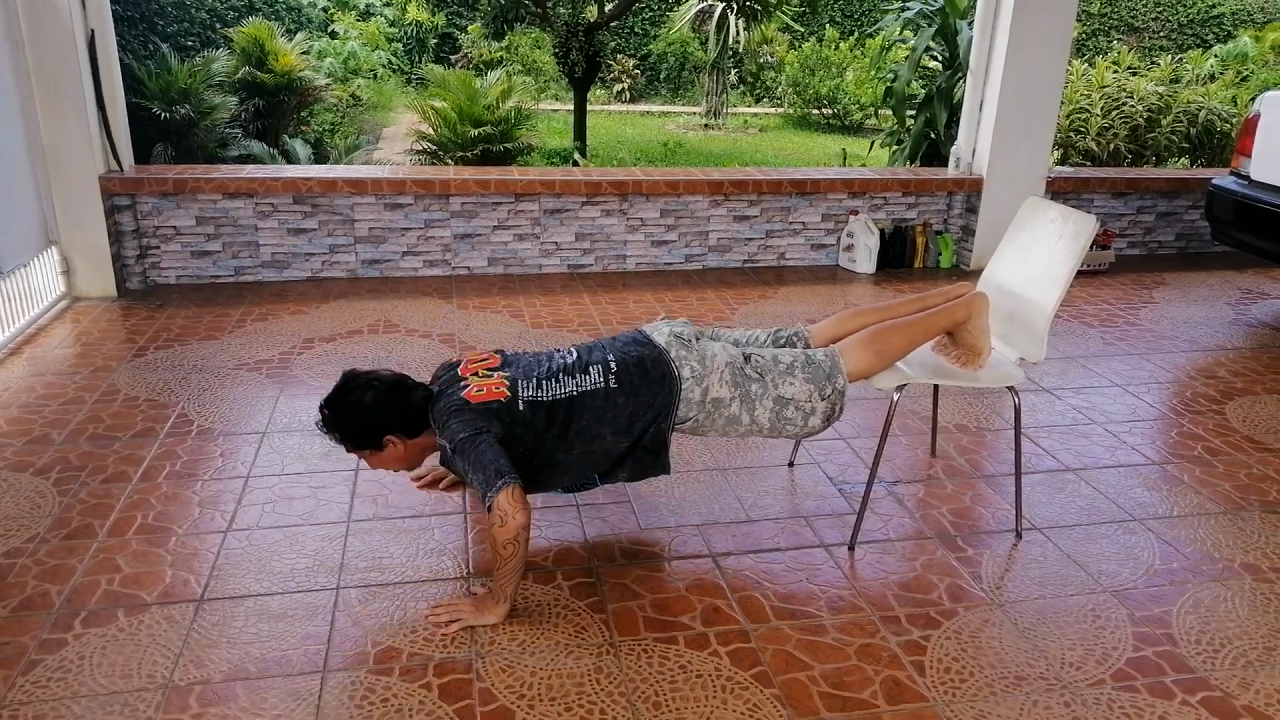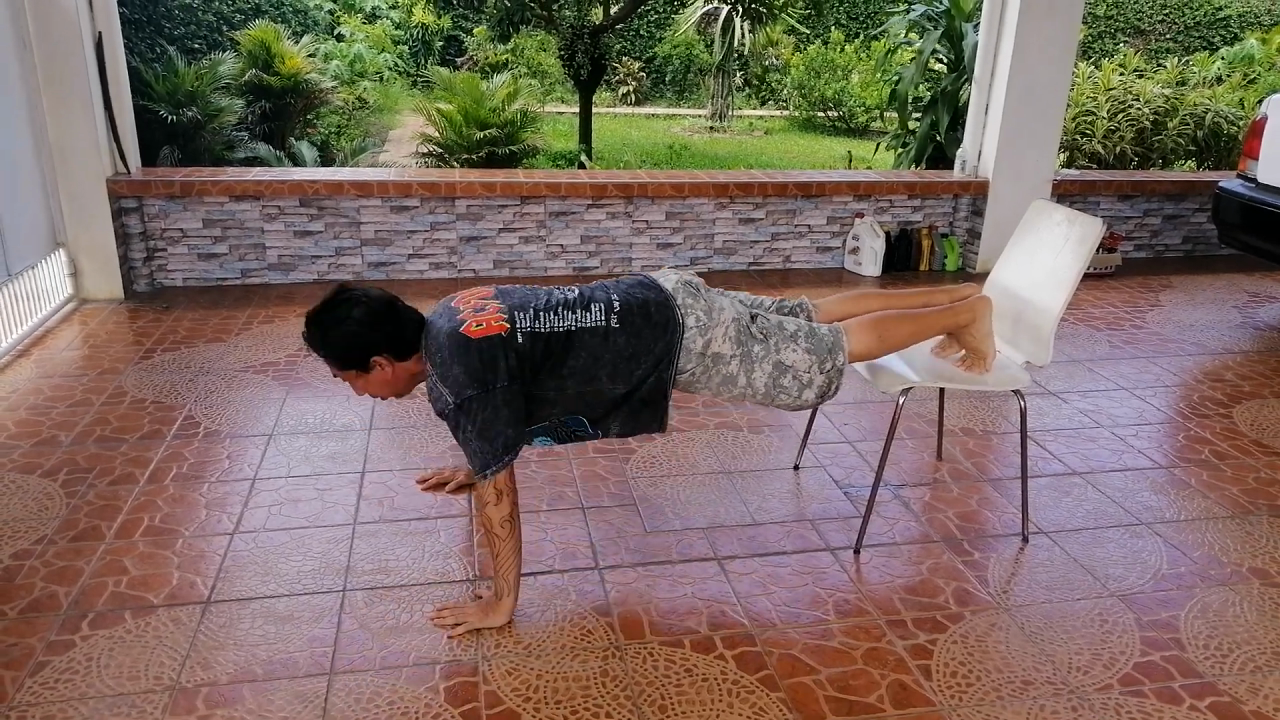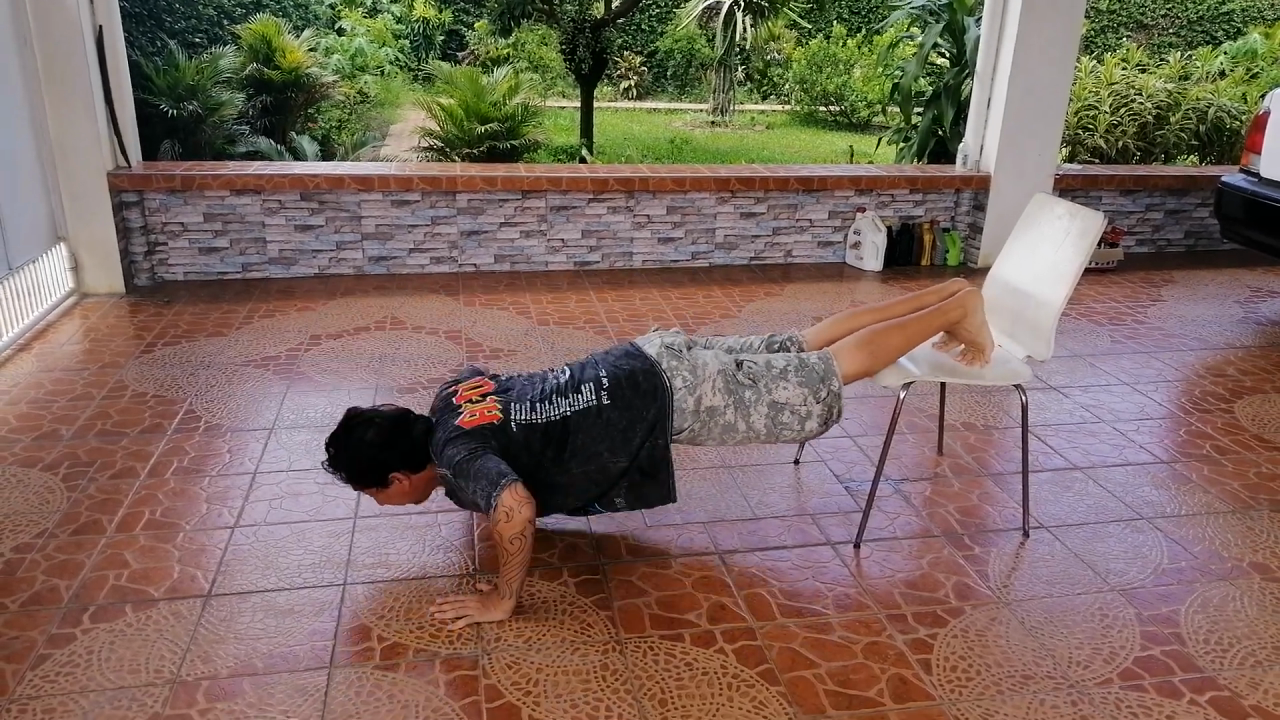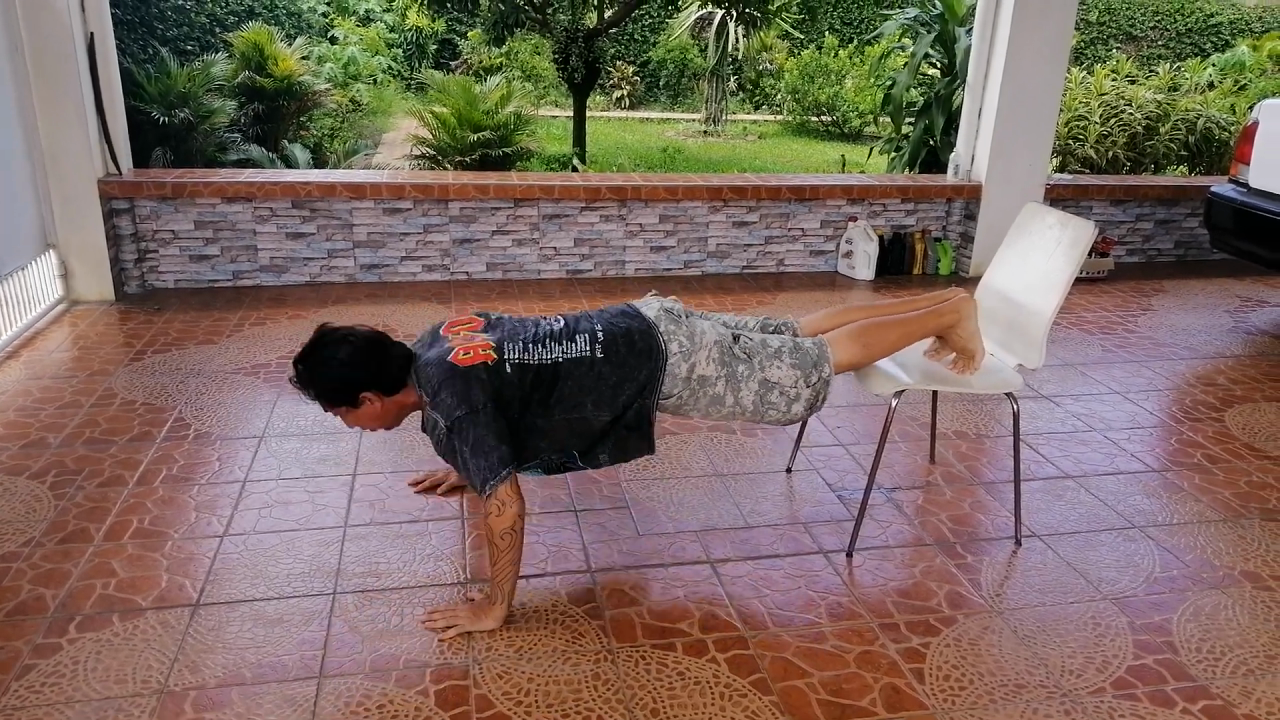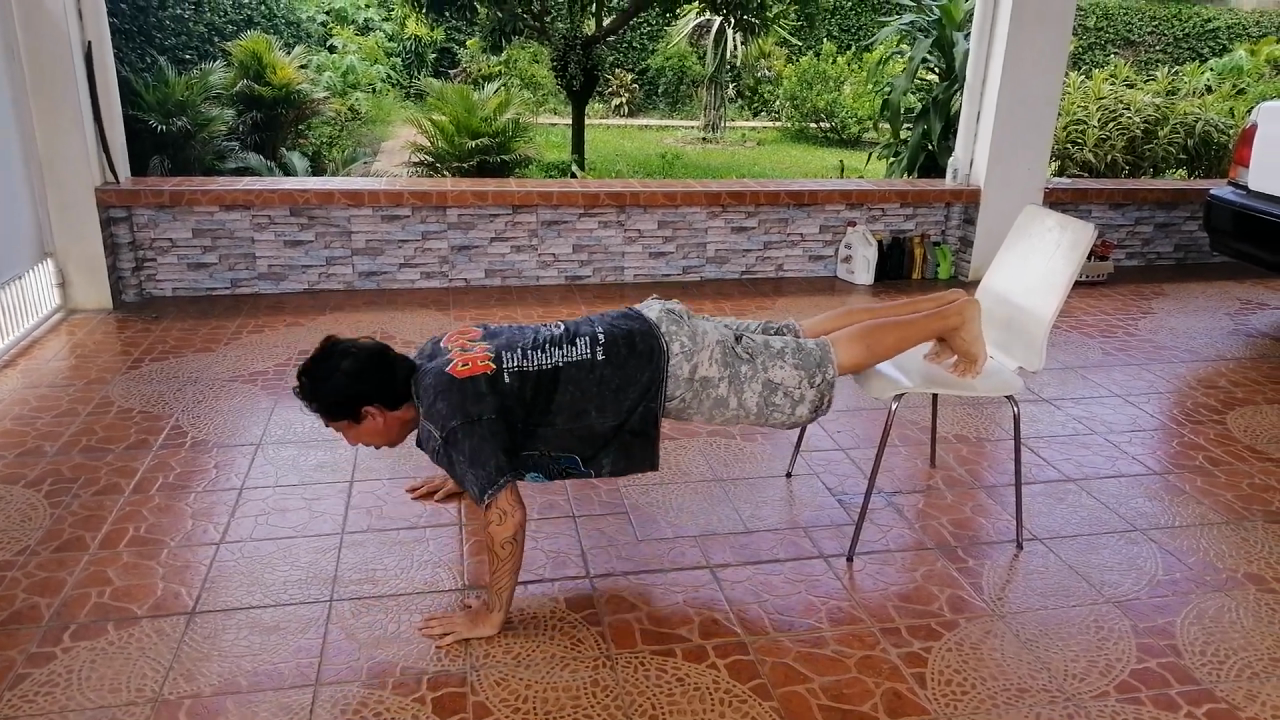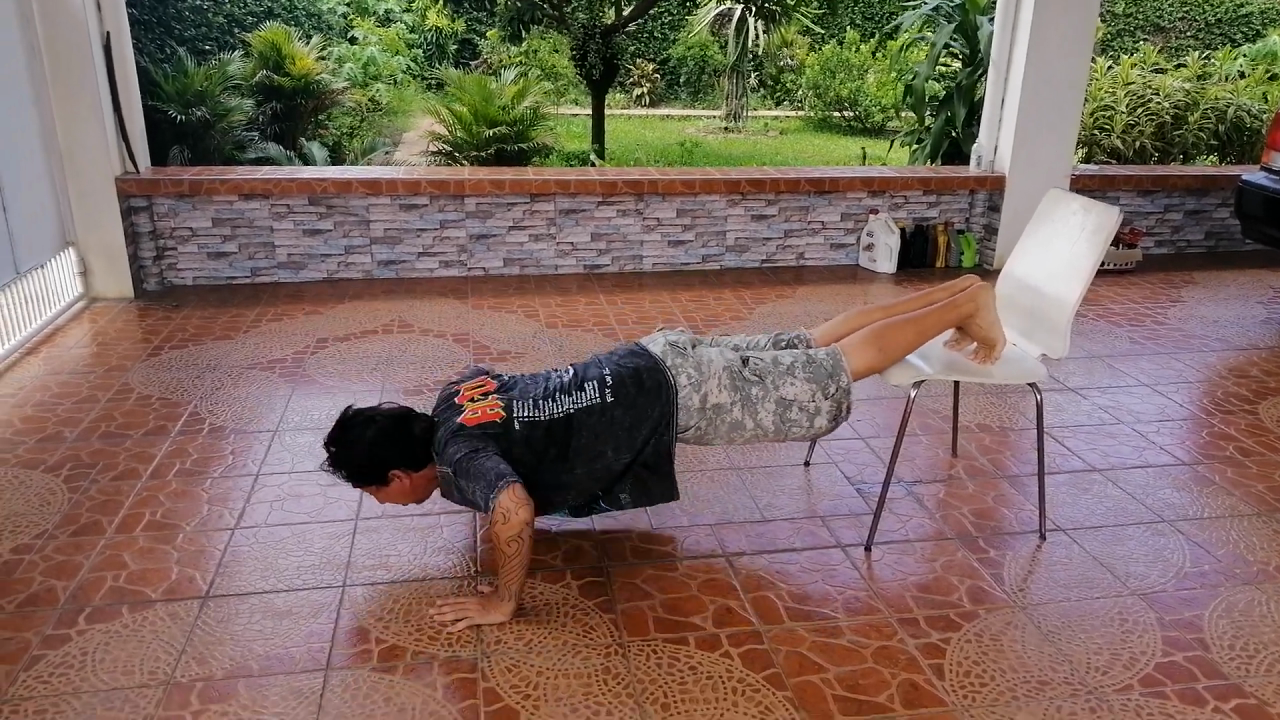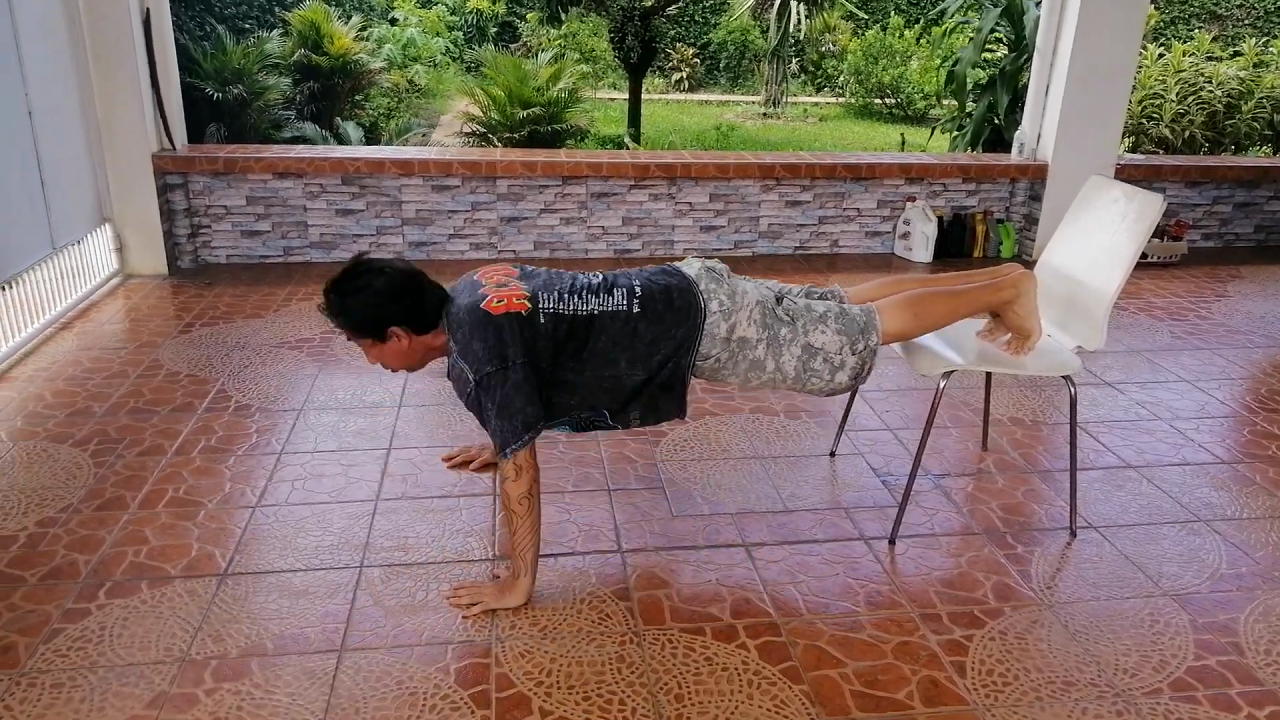
dt=0.4s
person 1, frame 1
left shoulder: (460, 424)
right shoulder: (449, 378)
left elbow: (512, 511)
left wrist: (497, 600)
right wrist: (471, 463)
left hip: (677, 383)
right hip: (661, 349)
left knee: (834, 373)
right knee: (813, 342)
left ankle: (964, 311)
right ankle: (951, 296)
person 1, frame 2
left shoulder: (456, 371)
right shoulder: (444, 319)
left elbow: (501, 494)
left wrist: (500, 603)
right wrist: (474, 459)
left hip: (678, 337)
right hip: (667, 300)
left knee: (832, 352)
right knee: (814, 318)
left ankle: (965, 313)
right ankle: (953, 294)
person 1, frame 3
left shoulder: (457, 456)
right shoulder: (449, 403)
left elbow: (516, 511)
left wrist: (502, 596)
left hip: (669, 396)
right hip: (655, 361)
left knee: (832, 373)
right knee: (809, 347)
left ankle: (957, 307)
right ankle: (940, 294)
person 1, frame 4
left shoulder: (446, 395)
right shoulder: (431, 348)
left elbow: (506, 505)
left wrist: (494, 606)
right wrist: (469, 467)
left hip: (664, 360)
right hip: (651, 328)
left knee: (823, 361)
right knee: (804, 333)
left ankle: (952, 313)
right ankle: (939, 301)
person 1, frame 5
left shoulder: (443, 416)
right shoulder: (431, 361)
left elbow: (507, 513)
left wrist: (492, 612)
right wrist: (461, 470)
left hip: (663, 367)
right hip: (648, 332)
left knee: (824, 363)
right knee: (801, 339)
left ankle: (954, 313)
right ankle: (940, 302)
person 1, frame 6
left shoulder: (459, 458)
right shoulder: (450, 404)
left elbow: (516, 512)
left wrist: (502, 599)
left hip: (676, 394)
right hip: (659, 362)
left knee: (838, 372)
right knee: (816, 347)
left ankle: (970, 303)
right ankle: (952, 291)
person 1, frame 7
left shoulder: (474, 347)
right shoulder: (466, 295)
left elbow: (520, 471)
left wrist: (518, 581)
right wrist: (496, 438)
left hip: (702, 322)
right hip: (689, 291)
left knee: (861, 335)
right knee: (842, 307)
left ankle: (1007, 288)
right ankle: (994, 278)
